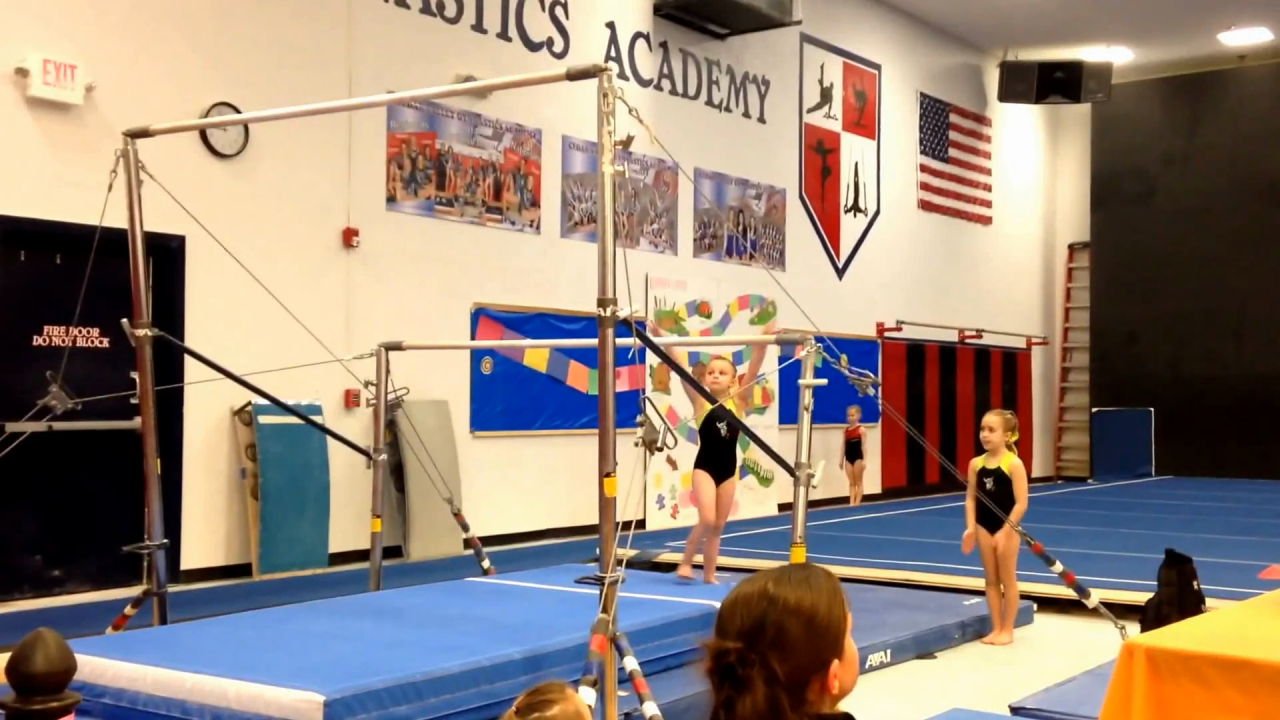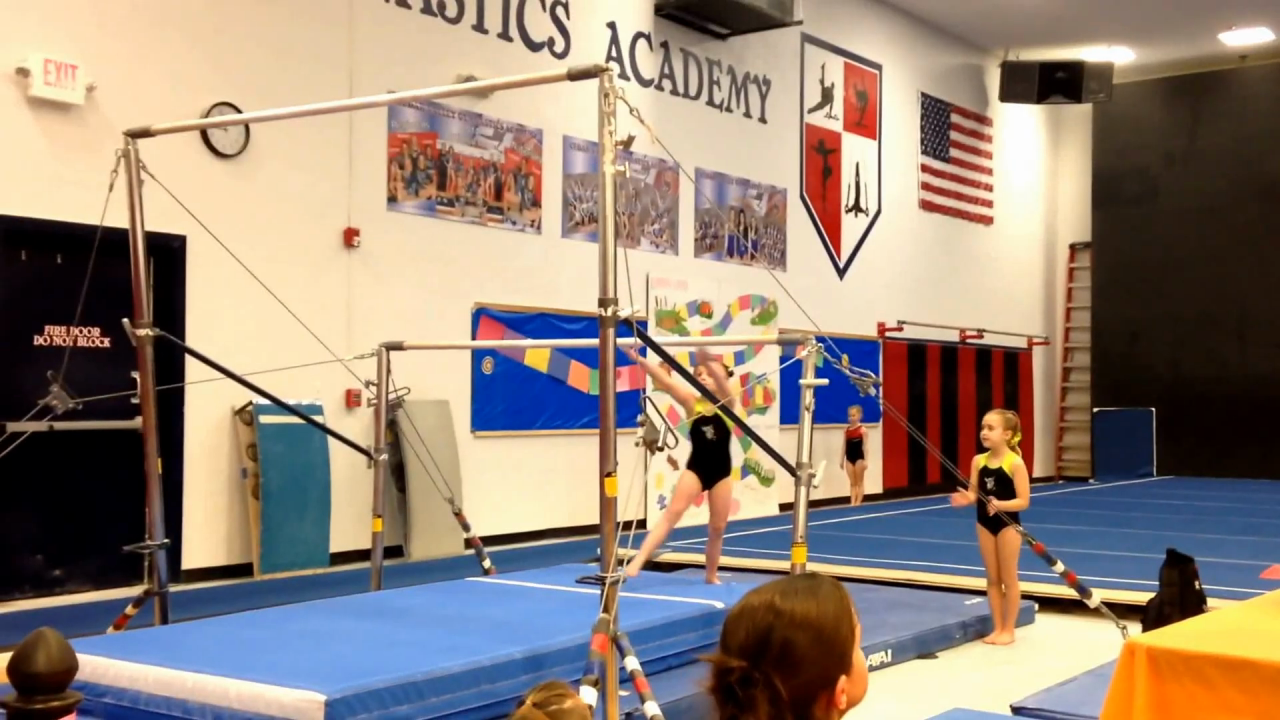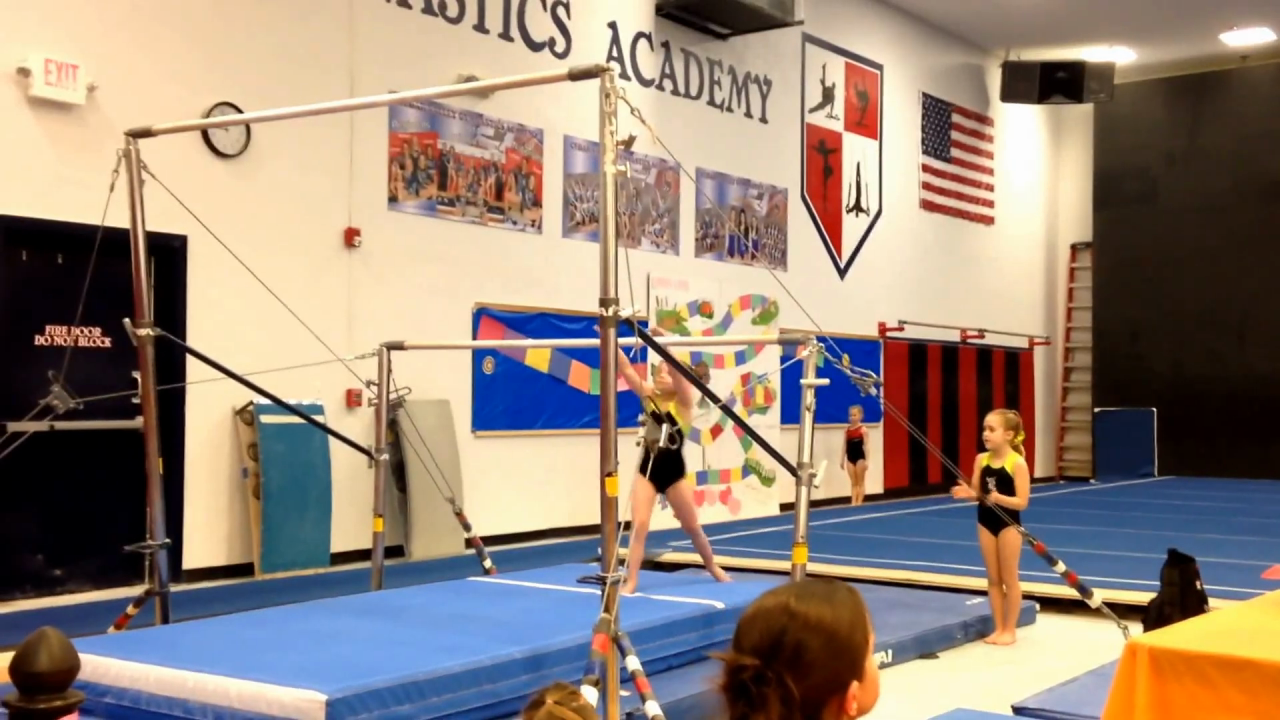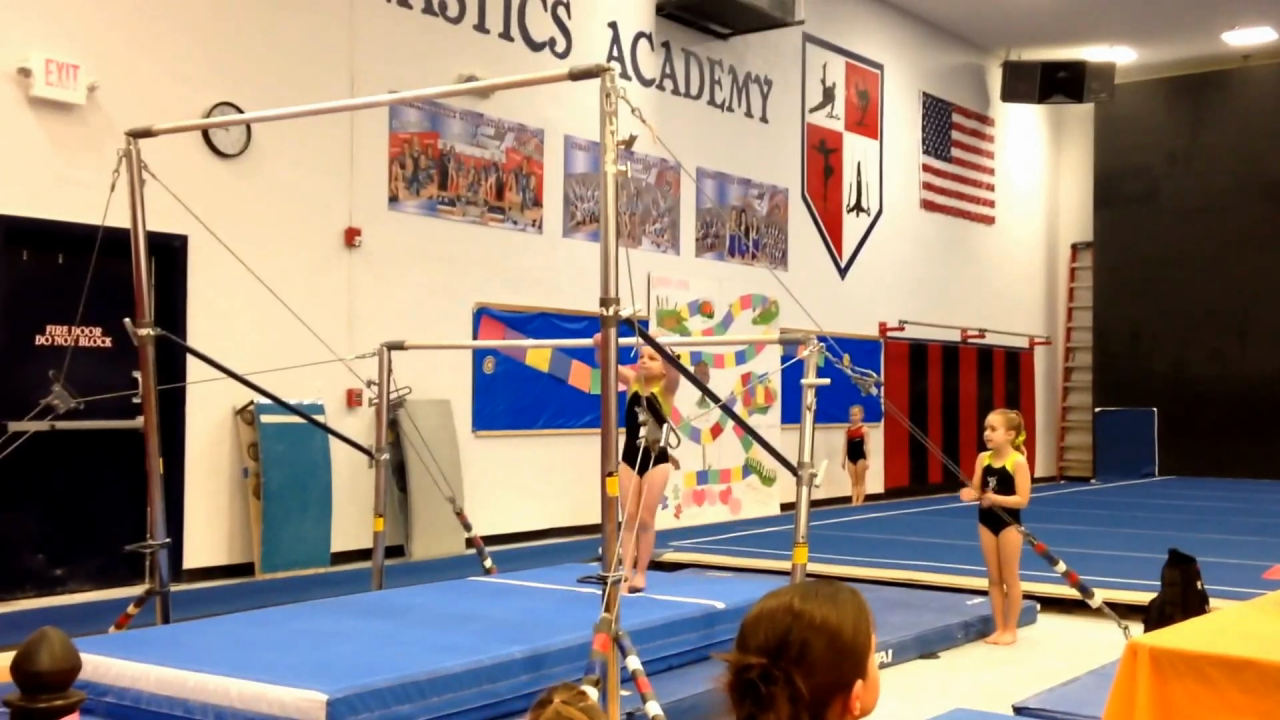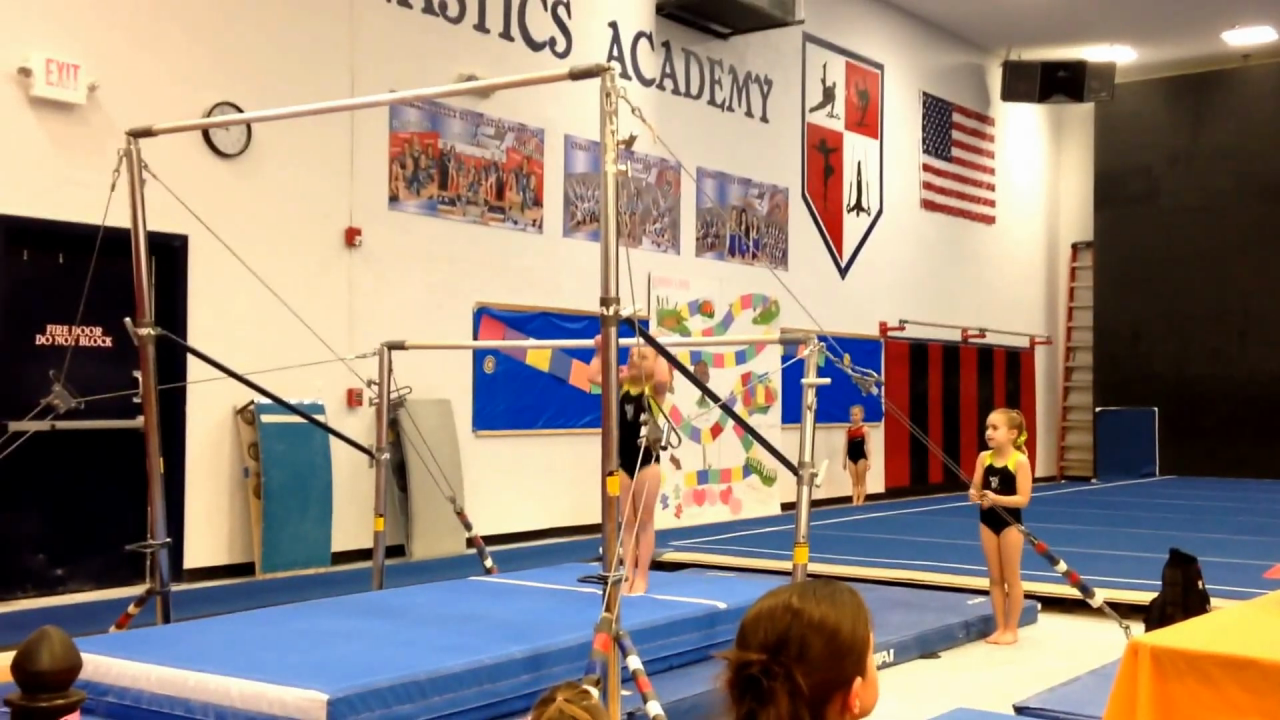
dt=0.3s
person 1, frame 1
left shoulder: (738, 402)
right shoulder: (701, 401)
left elbow: (753, 371)
right elbow: (683, 370)
left wrist: (762, 342)
left hip: (729, 470)
right hip: (705, 468)
left knee: (718, 526)
right knee: (707, 520)
left ankle: (709, 575)
right ankle: (685, 563)
person 1, frame 2
left shoulder: (727, 402)
right shoulder: (691, 401)
left elbow: (720, 379)
right elbow: (663, 379)
left wrist: (707, 359)
right wrist: (635, 356)
left hip: (721, 472)
right hip: (695, 469)
left knee: (717, 527)
right knee: (672, 513)
left ankle: (711, 575)
right ankle: (637, 562)
person 1, frame 3
left shoulder: (683, 401)
right shoulder: (649, 397)
left elbow: (679, 377)
right elbow: (627, 371)
left hip: (674, 474)
right hip: (648, 471)
left knee: (692, 527)
right knee: (639, 525)
left ankle: (713, 567)
right ankle: (631, 581)
person 1, frame 4
left shoulder: (666, 387)
right shoulder: (632, 381)
left elbow: (673, 372)
right wrist: (600, 346)
left hip: (656, 458)
right hip: (630, 457)
left knee: (646, 520)
right knee: (629, 518)
left ankle: (640, 574)
right ankle: (628, 575)
person 1, frame 5
left shoulder: (655, 388)
right shoulder: (623, 383)
left elbow: (663, 379)
right elbow: (594, 376)
left wrist: (658, 353)
right wrist: (599, 351)
left hip: (647, 458)
right hip: (623, 459)
left knee: (644, 521)
right knee: (628, 521)
left ankle: (642, 578)
right ankle: (628, 576)
person 2, frame 1
left shoulder: (1014, 464)
right shoulder: (976, 464)
left elbow: (1021, 503)
right elbow: (971, 499)
left wrist: (1006, 532)
right wrist: (970, 527)
left hip: (1005, 527)
right hip: (984, 525)
left knee: (1007, 579)
right knee: (991, 579)
left ankle: (1007, 629)
right ankle: (996, 628)
person 2, frame 2
left shoulder: (1015, 463)
right shoulder: (979, 460)
left elbow: (1023, 501)
right elbow: (974, 491)
left wrist: (999, 505)
right wrist: (965, 498)
left hip: (1008, 524)
right hip: (985, 524)
left knee: (1009, 578)
right knee: (992, 578)
left ankle: (1008, 629)
right ankle: (997, 627)
person 2, frame 3
left shoulder: (1017, 463)
right shoulder: (981, 459)
left elbow: (1022, 501)
right elbow: (975, 490)
left wrist: (998, 498)
right wrist: (967, 493)
left hip: (1008, 525)
right hip: (986, 523)
left knee: (1009, 578)
right knee: (993, 578)
left ankle: (1009, 630)
right ankle: (998, 627)
person 2, frame 4
left shoulder: (1018, 461)
right shoulder: (983, 458)
left elbow: (1023, 499)
right elbow: (977, 489)
left wrist: (996, 498)
right wrist: (972, 494)
left hip: (1009, 523)
right hip: (987, 522)
left knee: (1010, 578)
right knee: (994, 578)
left ankle: (1010, 629)
right ankle: (999, 627)
person 2, frame 5
left shoulder: (1020, 461)
right shoulder: (984, 458)
left elbow: (1023, 498)
right elbow: (975, 488)
left wrist: (997, 499)
right wrist: (975, 495)
left hip: (1010, 523)
right hip: (988, 522)
left knee: (1011, 578)
right knee: (995, 578)
left ankle: (1012, 629)
right ankle: (1000, 627)
